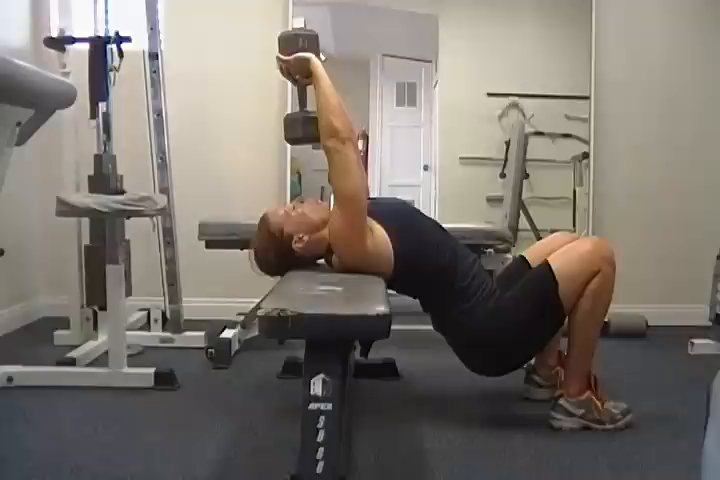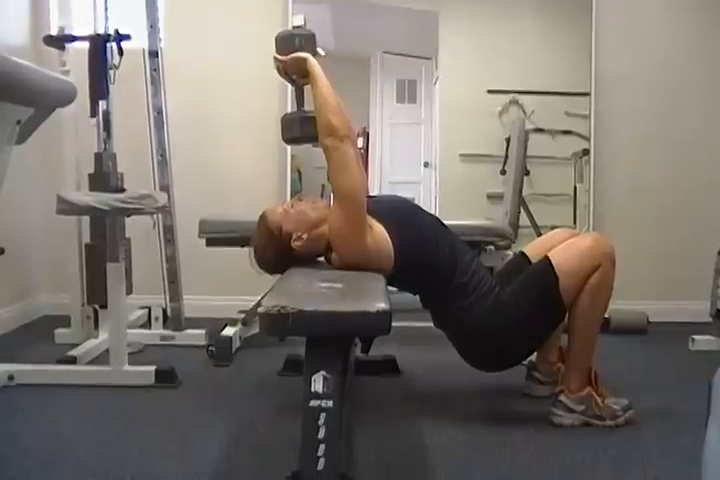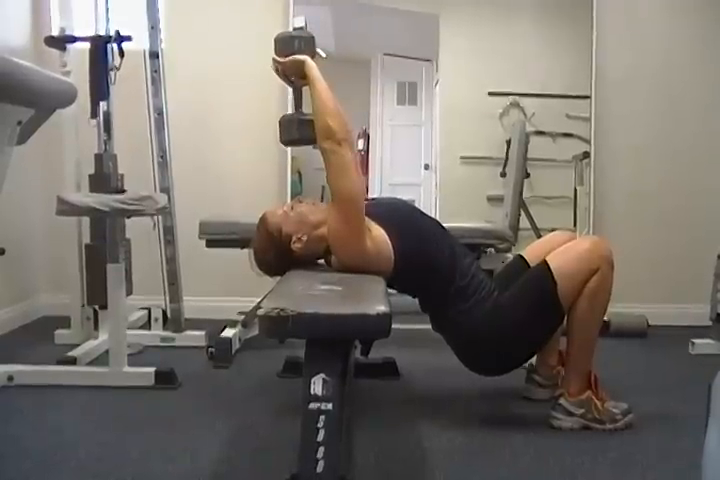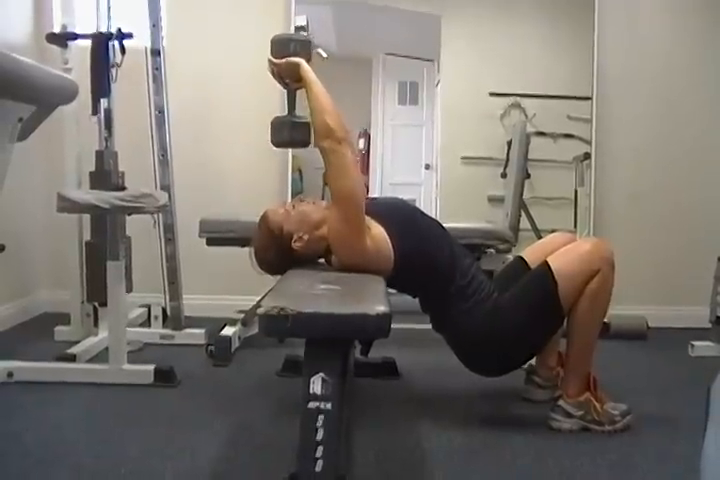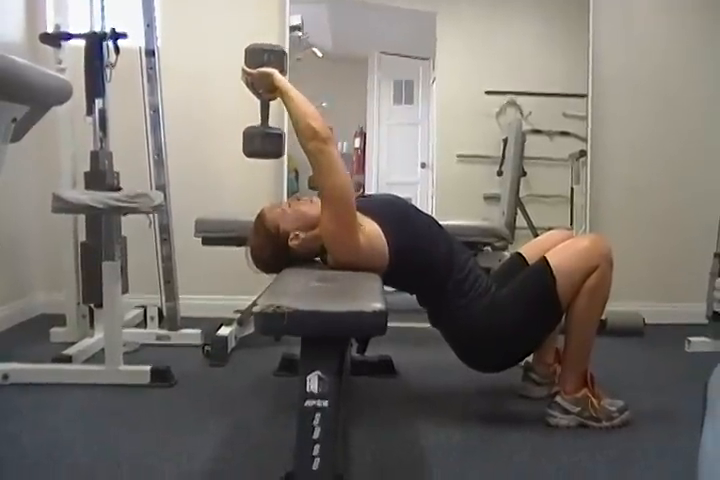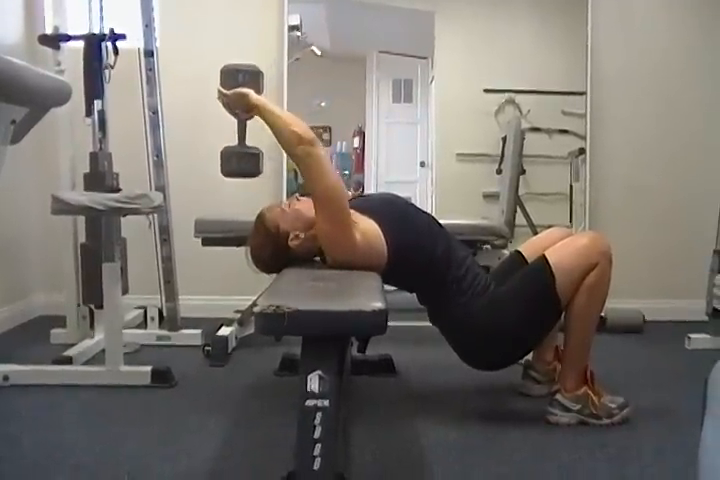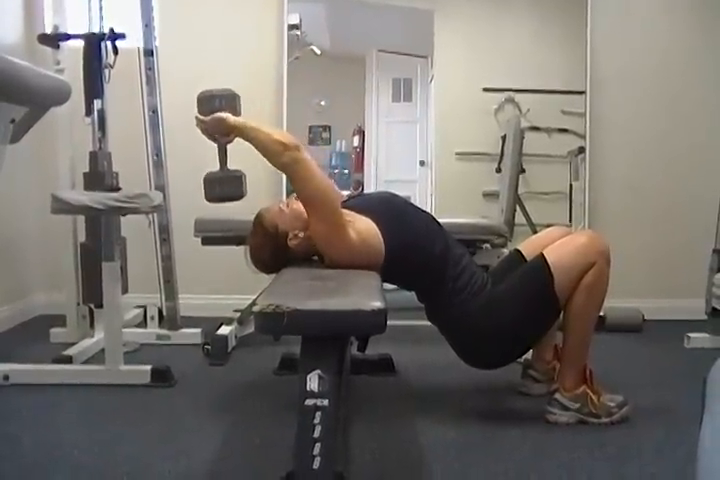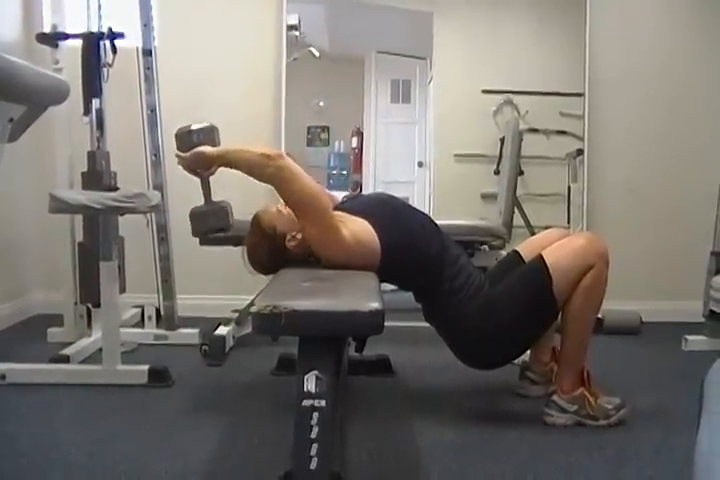
dt=0.5s
person 1, frame 1
left shoulder: (348, 238)
right shoulder: (349, 240)
left elbow: (342, 144)
right elbow: (339, 139)
left wrist: (312, 79)
right wrist: (315, 67)
left hip: (485, 305)
right hip: (491, 330)
left knee: (566, 242)
right knee: (597, 254)
left ankle: (546, 373)
right ankle: (576, 399)
person 1, frame 2
left shoulder: (346, 236)
right shoulder: (348, 238)
left elbow: (339, 142)
right elbow: (337, 137)
left wrist: (311, 74)
right wrist: (312, 67)
left hip: (484, 301)
right hip: (492, 326)
left knee: (566, 239)
right knee: (597, 250)
left ankle: (547, 369)
right ankle: (576, 395)
person 1, frame 3
left shoulder: (345, 234)
right shoulder: (347, 240)
left elbow: (337, 144)
right elbow: (335, 140)
left wrist: (307, 78)
right wrist: (310, 68)
left hip: (483, 303)
right hip: (490, 329)
left knee: (564, 241)
right knee: (595, 253)
left ankle: (547, 372)
right ankle: (576, 398)
person 1, frame 4
left shoulder: (346, 236)
right shoulder: (347, 239)
left elbow: (336, 145)
right elbow: (334, 139)
left wrist: (303, 79)
right wrist: (305, 72)
left hip: (482, 303)
right hip: (490, 329)
left knee: (564, 242)
right knee: (596, 255)
left ankle: (546, 373)
right ankle: (574, 399)
person 1, frame 5
left shoulder: (342, 235)
right shoulder: (342, 239)
left elbow: (320, 143)
right elbow: (319, 140)
left wrist: (279, 86)
right wrist: (279, 84)
left hip: (482, 301)
right hip: (488, 325)
left knee: (560, 239)
right knee: (594, 251)
left ankle: (543, 370)
right ankle: (573, 395)
person 1, frame 6
left shoulder: (340, 230)
right shoulder: (339, 240)
left elbow: (307, 149)
right elbow: (305, 145)
left wrist: (257, 105)
right wrist: (257, 103)
left hip: (479, 300)
right hip: (486, 324)
left knee: (559, 237)
right knee: (593, 249)
left ankle: (542, 368)
right ankle: (573, 393)
person 1, frame 7
left shoulder: (336, 226)
right shoulder: (336, 238)
left elbow: (294, 157)
right elbow: (291, 153)
left wrist: (235, 127)
right wrist: (235, 126)
left hip: (479, 299)
right hip: (485, 323)
left knee: (558, 236)
right knee: (591, 248)
left ankle: (541, 367)
right ankle: (571, 391)
person 1, frame 8
left shoulder: (331, 223)
right shoulder: (331, 239)
left elbow: (281, 168)
right elbow: (276, 163)
right wrist: (216, 155)
left hip: (475, 297)
right hip: (481, 322)
left knee: (557, 238)
right knee: (590, 250)
left ankle: (539, 369)
right ankle: (568, 394)
